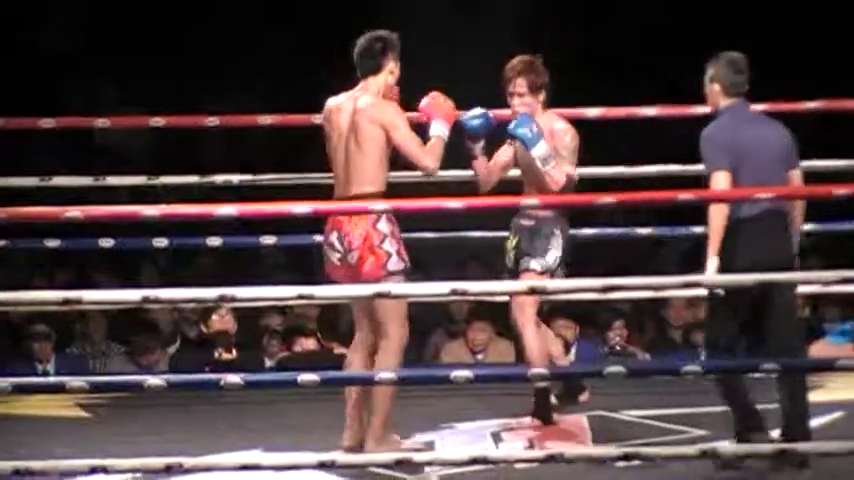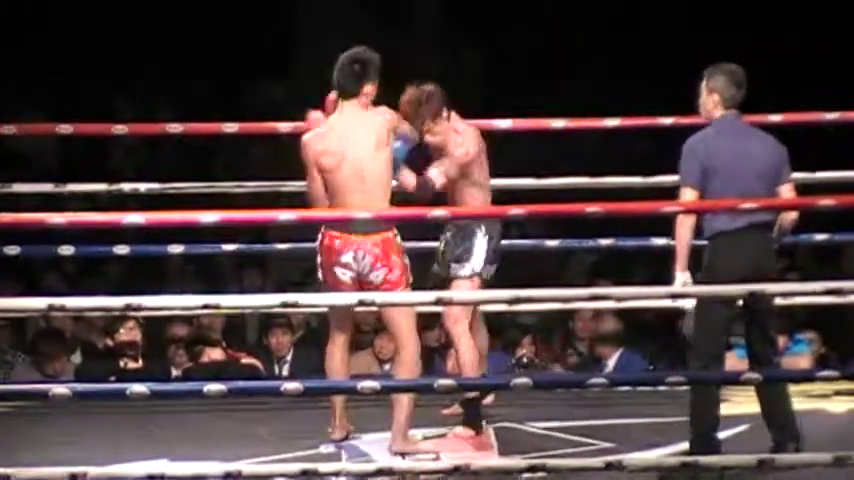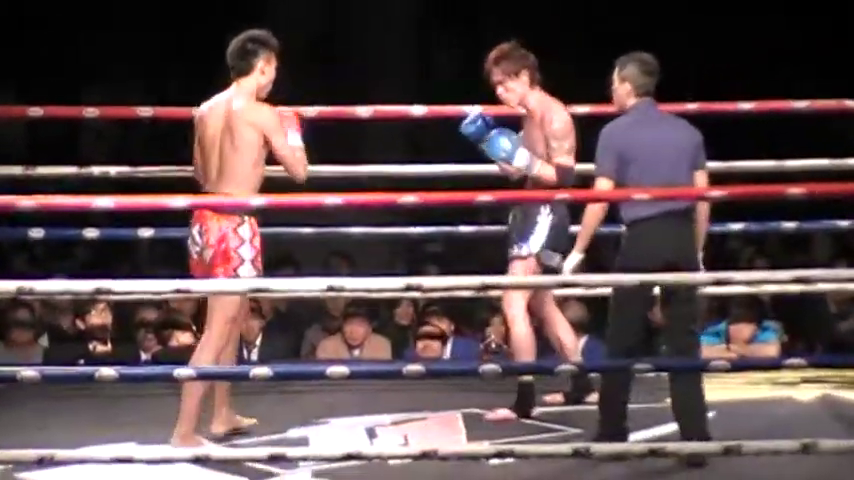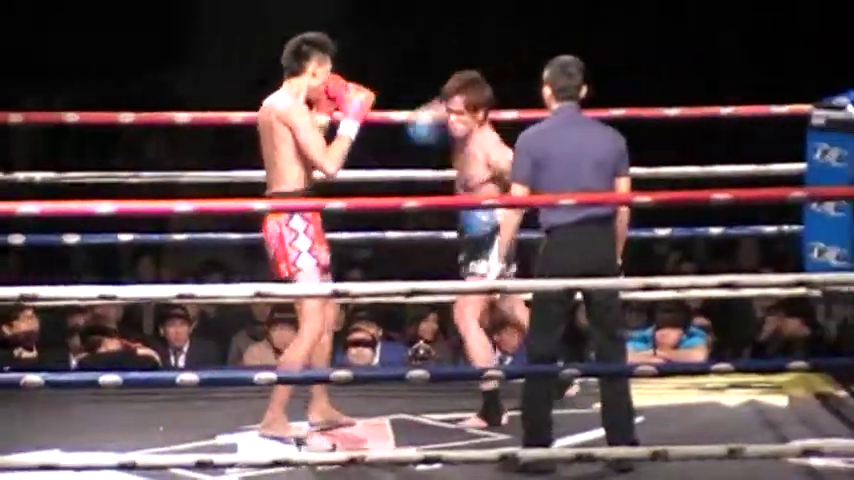
dt=1s
person 1, frame 1
left shoulder: (332, 106)
right shoulder: (384, 110)
right elbow: (428, 163)
right wrist: (440, 126)
left hip: (339, 226)
right hip: (372, 225)
left knee: (366, 333)
right knee: (395, 335)
left ankle: (353, 431)
right ankle: (376, 435)
person 1, frame 2
left shoulder: (311, 141)
right shoulder: (382, 120)
left elbow: (318, 203)
right elbow: (400, 130)
left hip: (338, 244)
right hip: (378, 243)
left knee: (339, 334)
right knee: (407, 341)
left ankle: (338, 423)
right ankle: (400, 435)
person 1, frame 3
left shoulder: (206, 110)
right shoulder: (260, 113)
right elbow: (299, 172)
right wrist: (292, 133)
left hip: (206, 221)
right hip: (234, 225)
left knee: (226, 324)
right knee: (218, 333)
left ankle: (222, 415)
right ankle: (186, 432)
person 1, frame 4
left shoulder: (274, 104)
right shoulder: (291, 106)
right elbow: (329, 164)
left wrist: (332, 113)
right wrist: (352, 119)
left hip: (296, 218)
right hip: (293, 220)
left knee: (326, 313)
right knee: (313, 325)
left ankle: (320, 407)
right ankle: (274, 418)
person 2, frame 1
left shoulder: (717, 133)
right shoulder: (778, 130)
left elbow: (721, 197)
right elbow: (798, 196)
left wrist: (712, 255)
left hip: (742, 241)
right hip: (778, 239)
left knee: (723, 343)
right knee: (787, 345)
left ankle: (750, 434)
right ankle: (797, 437)
person 2, frame 2
left shoulder: (699, 144)
right shoulder: (770, 145)
left elbow: (687, 212)
right elbow: (790, 211)
left wrist: (681, 268)
left hip: (723, 253)
right hip: (761, 253)
left knee: (706, 355)
right knee: (764, 351)
left ankle: (704, 449)
right ankle: (786, 440)
person 2, frame 3
left shoulder: (615, 132)
right shoulder: (687, 131)
left elbow: (600, 200)
right elbow: (702, 199)
left wrist: (578, 250)
right wrist: (697, 251)
left hip: (642, 240)
right hip: (682, 238)
left knee: (624, 342)
right knee: (684, 341)
left ankle: (612, 436)
right ankle: (694, 436)
person 2, frame 4
left shoulder: (533, 139)
right shoulder: (611, 138)
left elbow: (516, 206)
right elbow: (623, 207)
left wrist: (500, 258)
left hip: (560, 246)
right hip: (601, 244)
left knee: (542, 349)
right knee: (610, 346)
left ankle: (537, 448)
right ankle: (623, 445)
person 3, frame 1
left shoulder: (562, 132)
right shoulder: (517, 133)
left elbow: (564, 188)
right elbow: (485, 182)
left wrist: (537, 147)
right wrist: (476, 145)
left hip: (547, 228)
right hip: (523, 226)
left knee: (522, 314)
right knee: (526, 316)
left ankle: (542, 407)
person 3, frame 2
left shoulder: (465, 144)
right shoulder: (446, 127)
left elbow: (426, 187)
left wrist: (391, 173)
left hip: (477, 231)
right hip: (460, 227)
left knee: (454, 320)
right knee: (468, 315)
left ankle: (471, 417)
right ankle: (480, 389)
person 3, frame 3
left shoulder: (554, 115)
right shoulder: (530, 116)
left elbow: (565, 177)
right elbow: (515, 171)
left wrist: (522, 158)
right wrist: (485, 141)
left hip: (546, 214)
right hip: (531, 212)
left knee: (513, 303)
right knee: (542, 304)
left ankle: (524, 399)
person 3, frame 4
left shoulder: (495, 151)
right shoulder: (455, 123)
right elbow: (425, 117)
left wrist: (493, 218)
right wrist: (427, 118)
left hip: (498, 238)
right hip: (476, 235)
left knee: (465, 318)
right knee: (514, 311)
left ankle: (493, 409)
